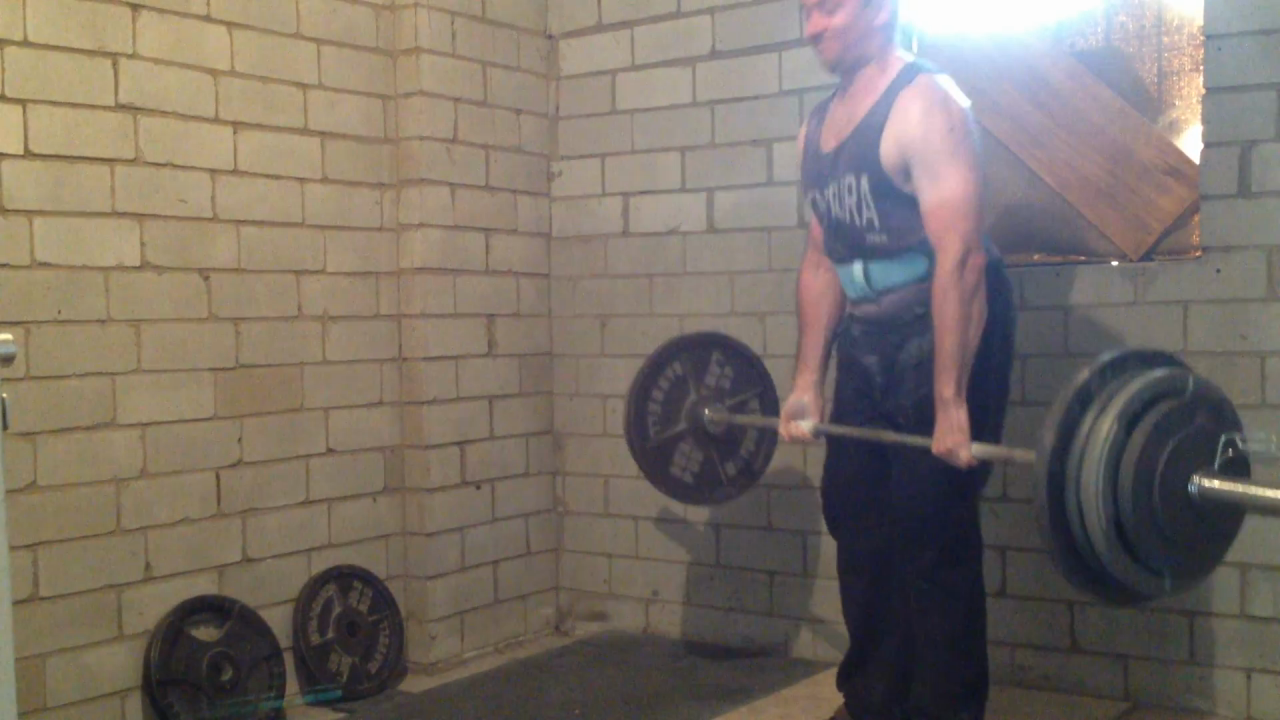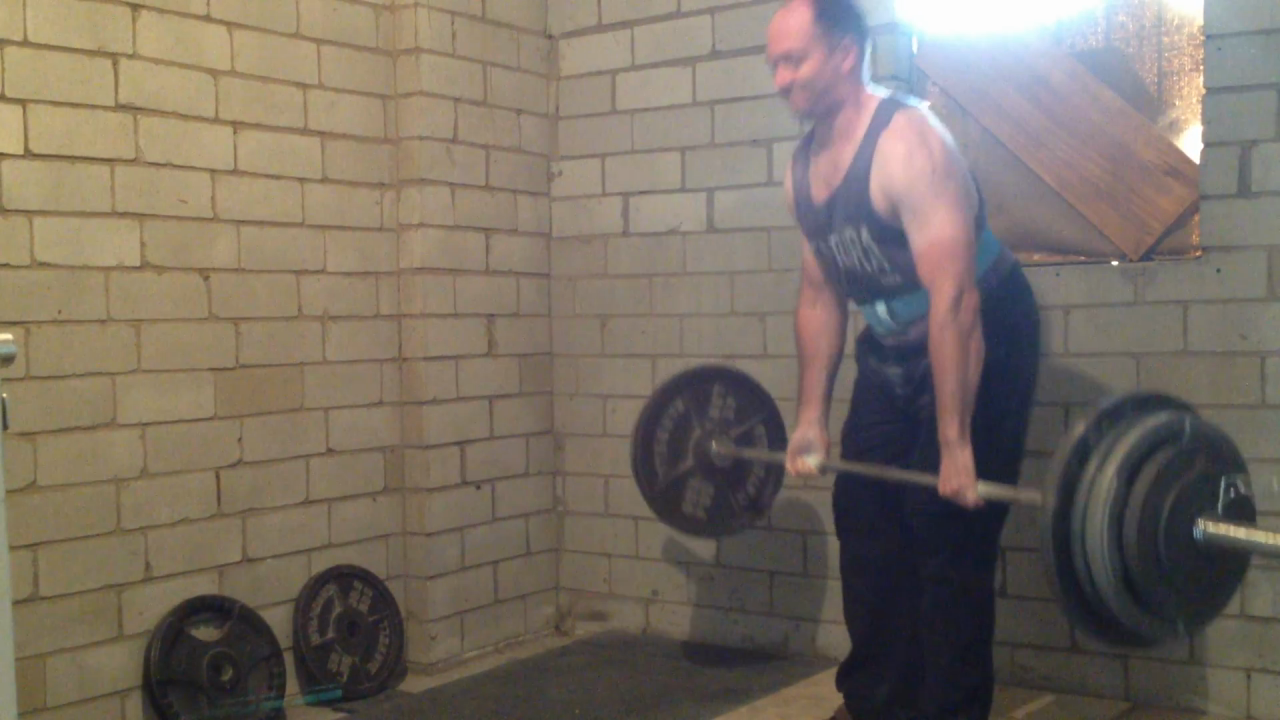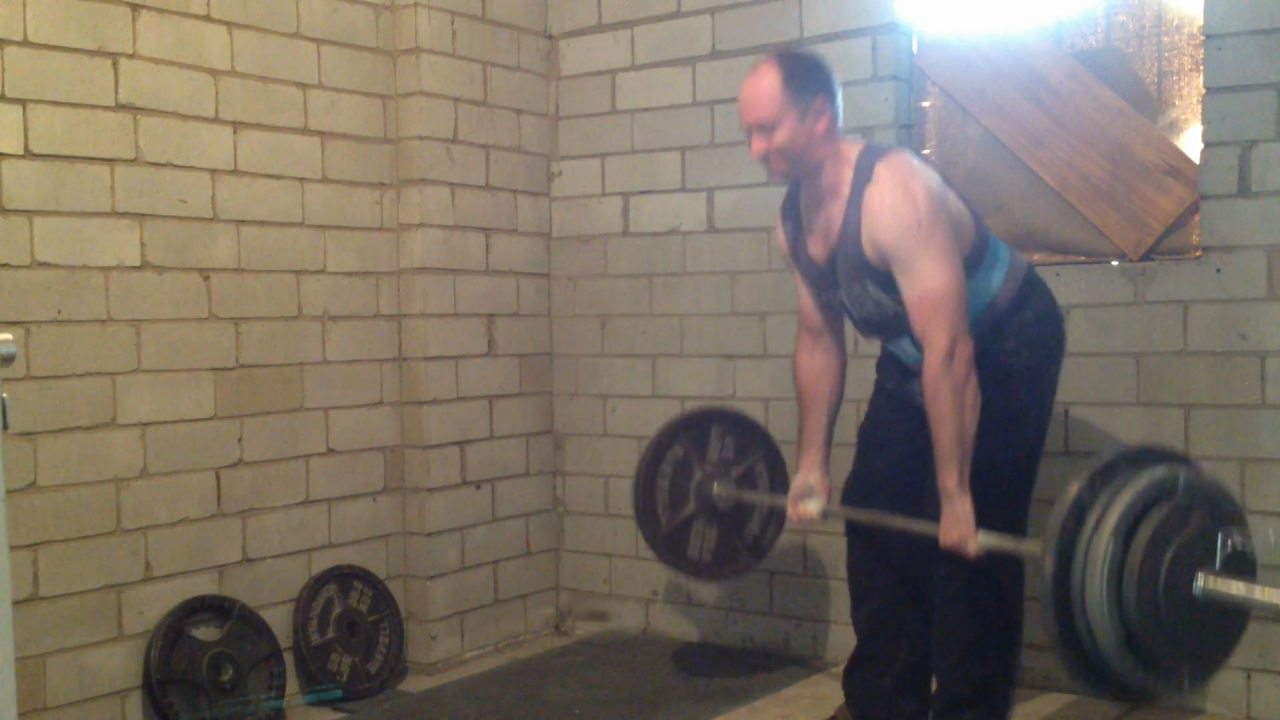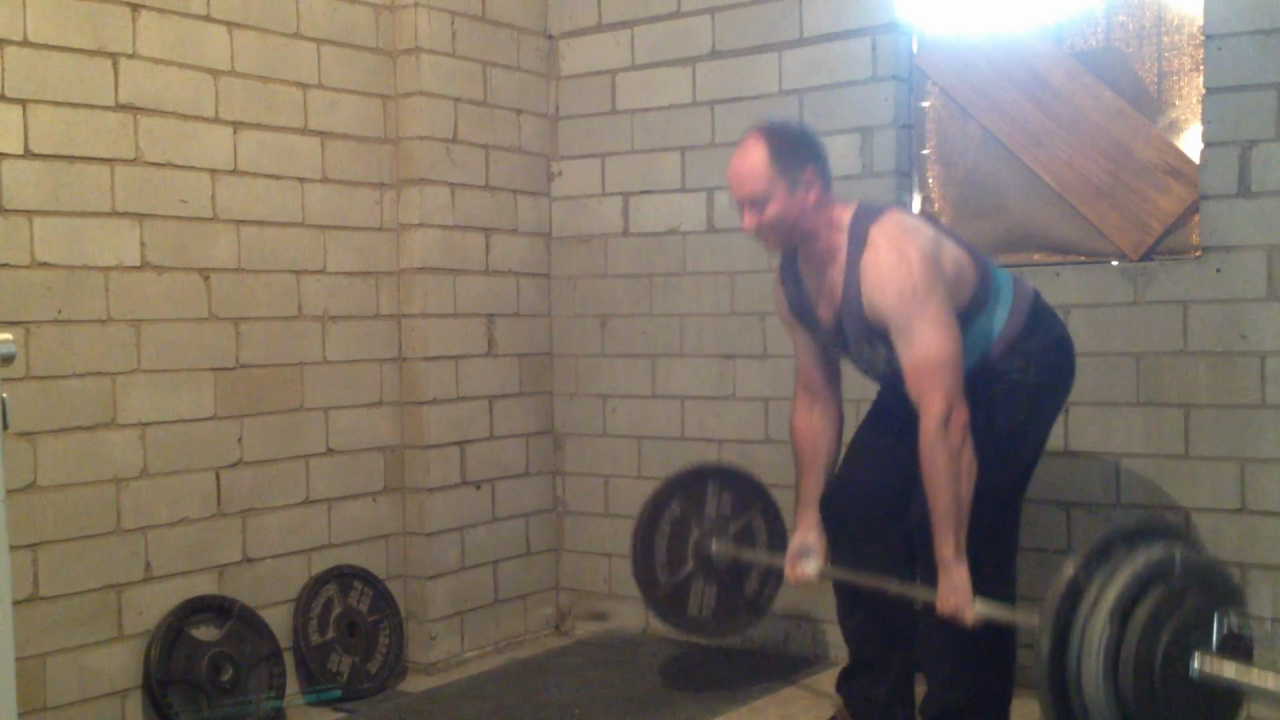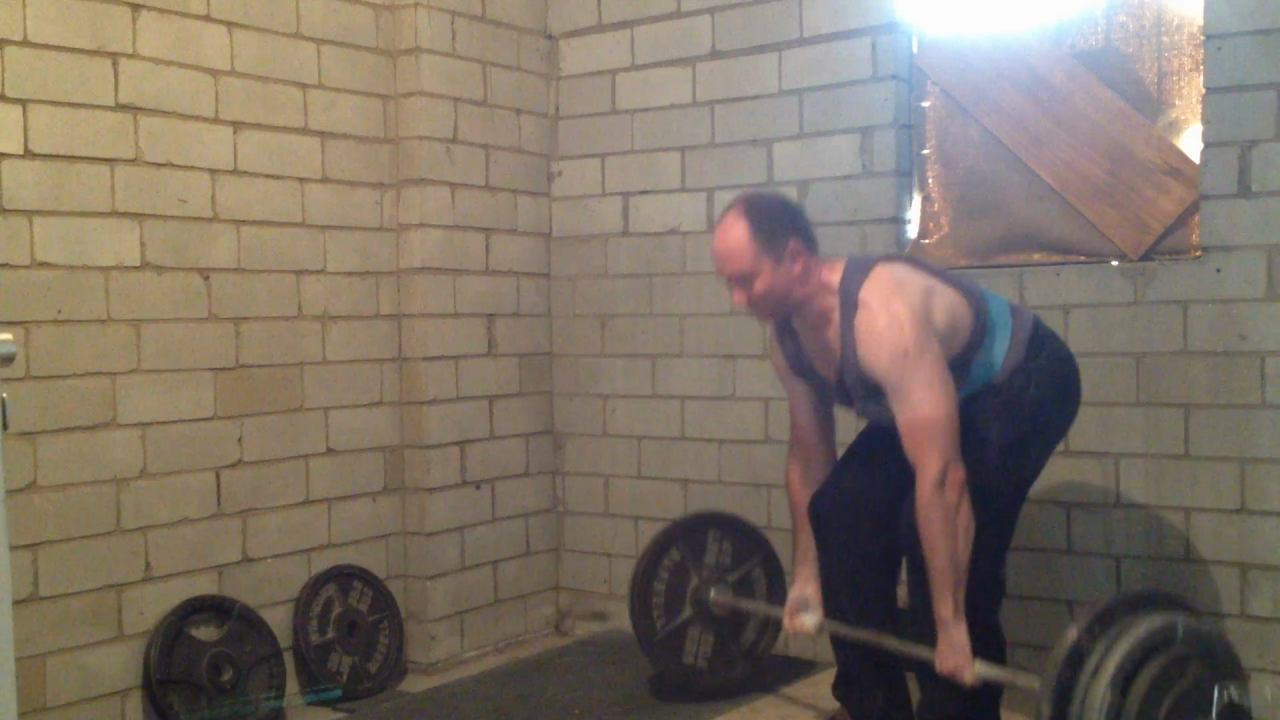
dt=0.2s
person 1, frame 1
left shoulder: (923, 105)
right shoulder: (820, 121)
left elbow: (960, 259)
left wrist: (950, 402)
right wrist: (806, 381)
left hip: (948, 336)
right hip: (870, 340)
left knee: (933, 535)
right knee: (857, 524)
person 1, frame 2
left shoulder: (907, 144)
right shoulder: (804, 166)
left elbow: (955, 299)
right elbow: (818, 294)
left wrist: (955, 447)
right wrist: (811, 417)
left hip: (980, 336)
right hip: (891, 350)
left knee: (949, 534)
right knee: (867, 524)
person 1, frame 3
left shoulder: (894, 195)
right shoulder: (793, 219)
left elbow: (949, 351)
right elbow: (818, 340)
left wrist: (955, 496)
right wrist: (811, 463)
left hip: (1006, 343)
right hip: (910, 356)
left knee: (966, 540)
right knee: (873, 513)
person 1, frame 4
left shoulder: (892, 259)
right shoulder: (793, 279)
left elbow: (944, 419)
right elbow: (815, 397)
left wrist: (952, 565)
right wrist: (809, 520)
left hip: (1017, 363)
right hip: (924, 371)
left knee: (959, 535)
right knee: (854, 512)
person 1, frame 5
left shoulder: (885, 317)
right shoulder: (788, 334)
left elbow: (940, 478)
right elbow: (809, 450)
left wrist: (950, 627)
right wrist: (807, 575)
left hip: (1022, 386)
right hip: (942, 389)
left knee: (930, 530)
right knee: (840, 512)
